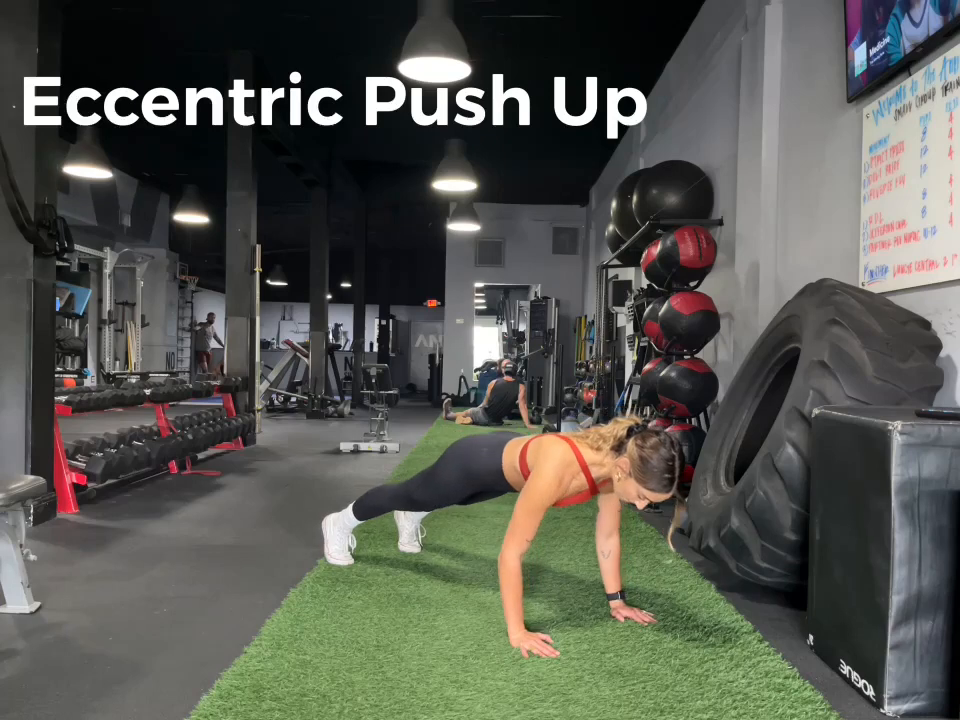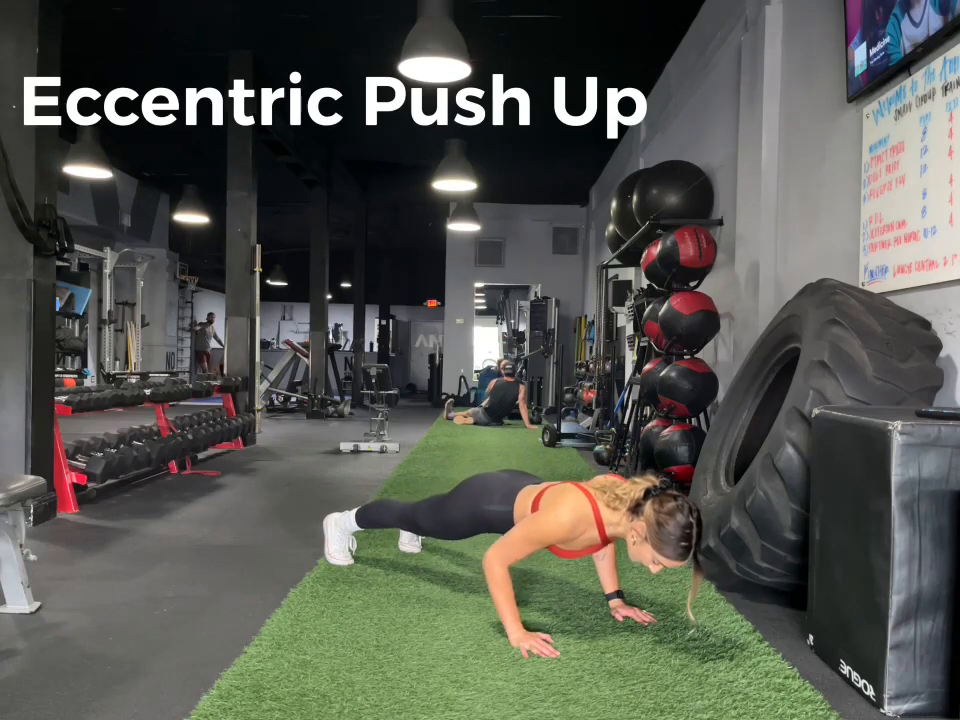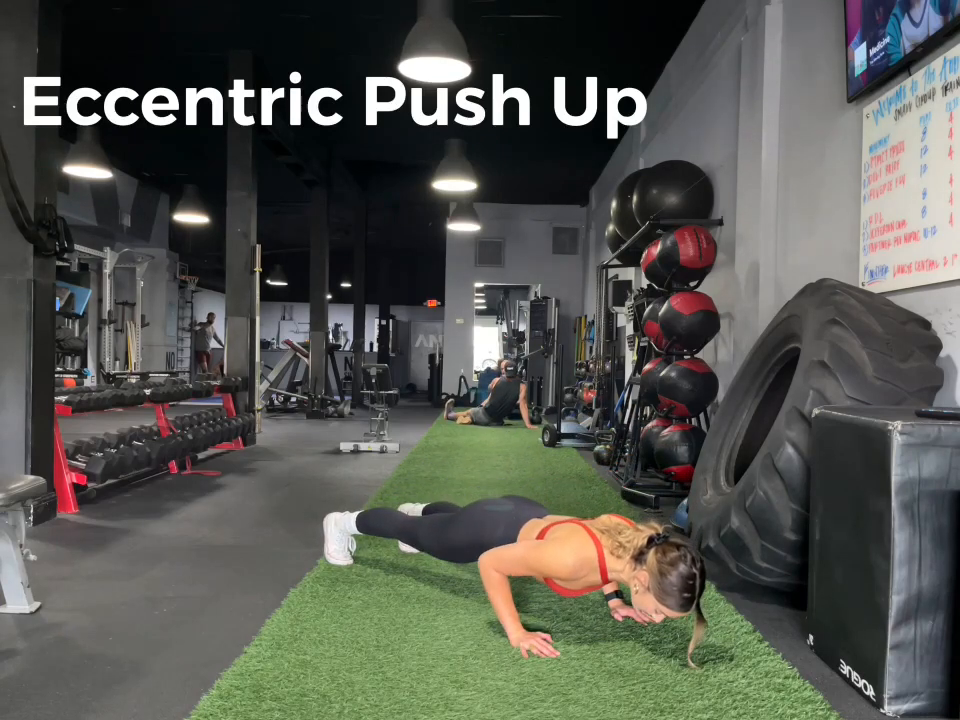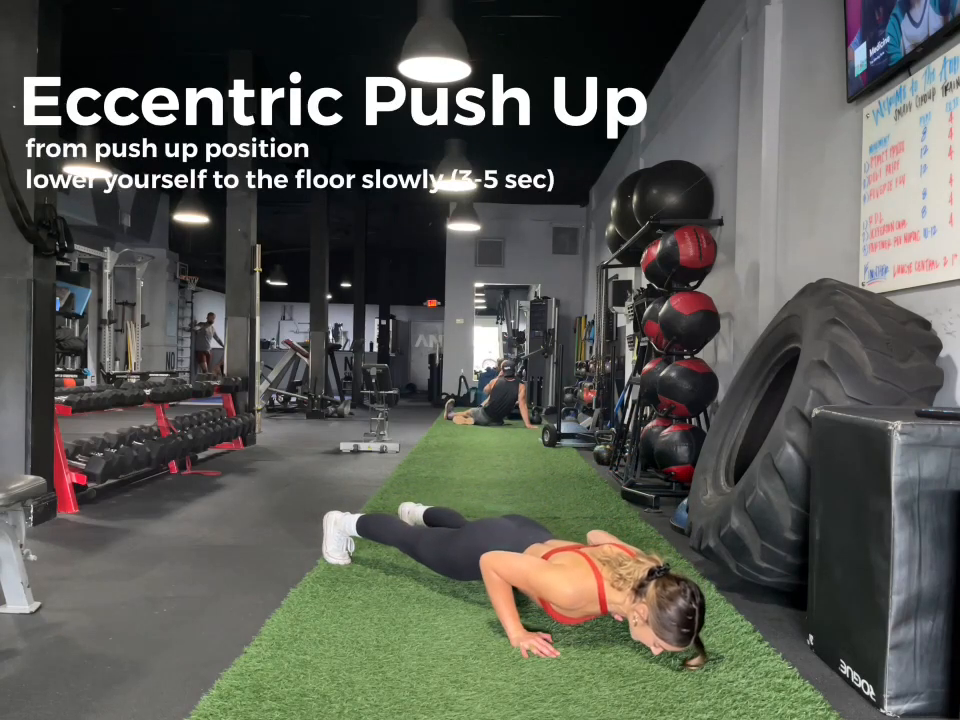
dt=1s
person 1, frame 1
left shoulder: (617, 461)
right shoulder: (559, 467)
left elbow: (608, 535)
right elbow: (511, 552)
left wrist: (615, 599)
right wrist: (516, 631)
left hip: (510, 458)
right hip: (476, 462)
right knee: (409, 496)
left ankle: (410, 524)
right ankle: (340, 522)
person 1, frame 2
left shoulder: (630, 503)
right shoulder: (570, 516)
left elbow: (603, 541)
right elbow: (494, 560)
left wrist: (614, 598)
right wrist: (516, 632)
left hip: (521, 492)
right hip: (486, 503)
right knee: (413, 517)
left ankle: (412, 533)
right ankle: (342, 522)
person 1, frame 3
left shoulder: (636, 541)
right shoulder: (573, 558)
right elbow: (489, 563)
left wrist: (614, 600)
right wrist: (516, 633)
left hip: (524, 518)
right hip: (488, 532)
left knee: (452, 515)
right knee: (412, 531)
left ankle: (418, 509)
right ankle: (343, 523)
person 1, frame 4
left shoulder: (640, 568)
right shoulder: (574, 590)
right elbow: (491, 564)
right wrist: (516, 633)
left hip: (527, 537)
right hip: (492, 549)
left knee: (462, 527)
right knee: (413, 542)
left ankle: (417, 511)
right ankle: (344, 522)
